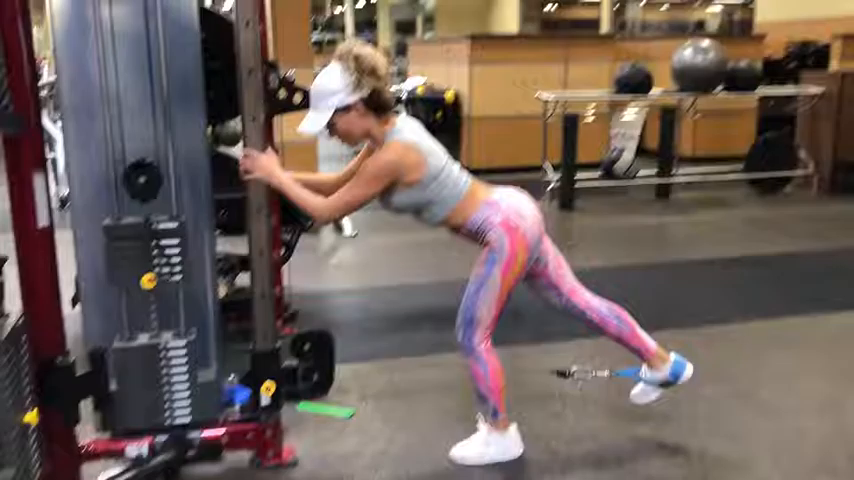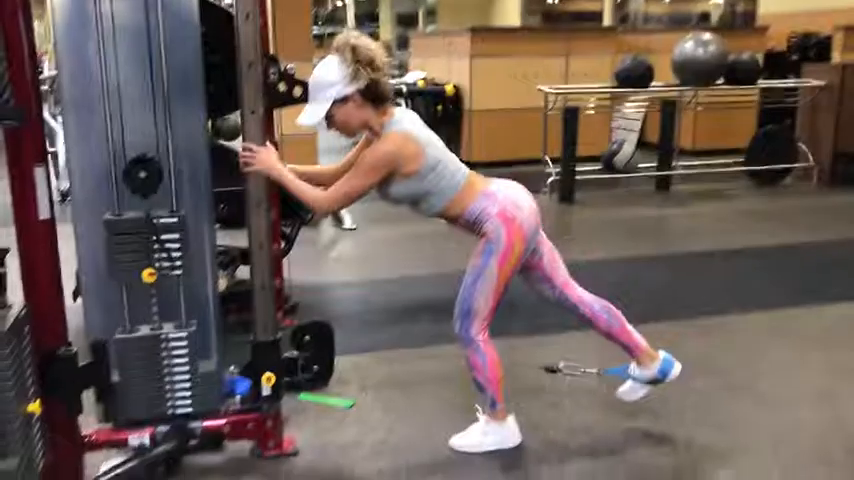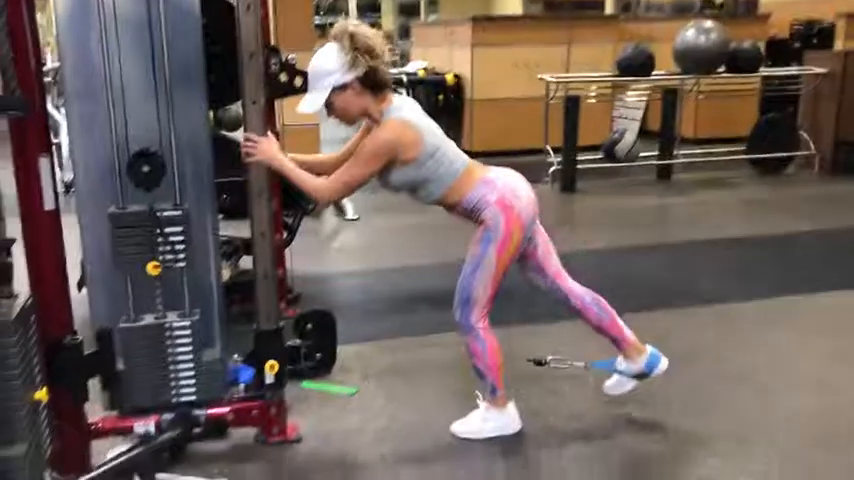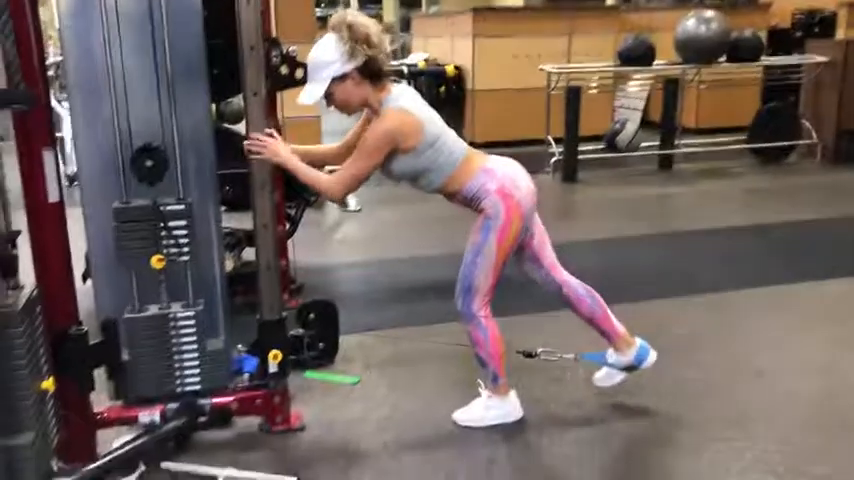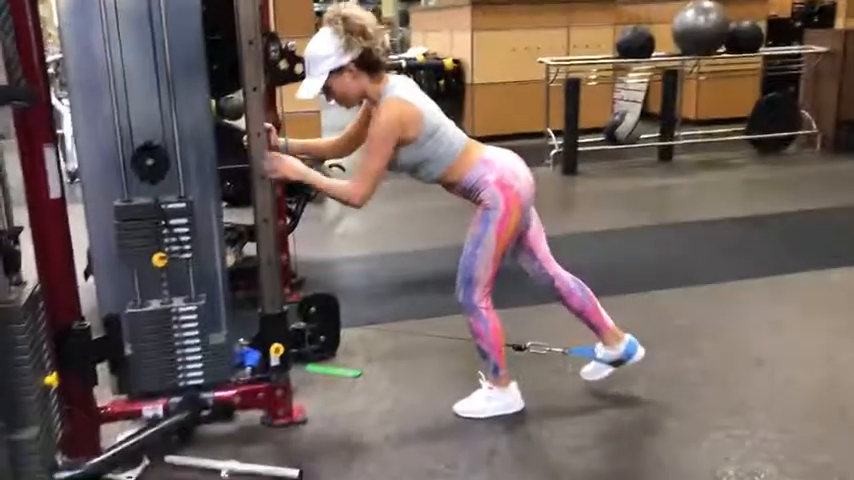
dt=0.1s
person 1, frame 1
left shoulder: (391, 155)
right shoulder: (391, 132)
left elbow: (328, 210)
right elbow: (341, 182)
left wrist: (277, 178)
right wrist: (285, 175)
left hip: (505, 231)
right hip: (512, 214)
left knee: (472, 338)
right knee: (576, 301)
left ankle: (501, 435)
right ankle: (661, 364)
person 1, frame 2
left shoulder: (389, 146)
right shoulder: (388, 123)
left elbow: (326, 202)
right elbow: (339, 173)
left wrist: (277, 171)
right wrist: (284, 168)
left hip: (501, 222)
right hip: (508, 205)
left knee: (469, 328)
right knee: (568, 294)
left ankle: (499, 424)
right ankle: (650, 362)
person 1, frame 3
left shoulder: (389, 133)
right shoulder: (386, 111)
left elbow: (329, 191)
right elbow: (339, 162)
left wrist: (279, 162)
right wrist: (284, 157)
left hip: (500, 209)
right hip: (507, 196)
left knee: (470, 316)
right knee: (560, 285)
left ankle: (500, 411)
right ankle: (637, 355)
person 1, frame 4
left shoulder: (389, 123)
right shoulder: (386, 101)
left elbow: (335, 188)
right elbow: (340, 153)
left wrist: (286, 159)
right wrist: (287, 149)
left hip: (499, 197)
right hip: (504, 185)
left knee: (471, 304)
right knee: (554, 276)
left ankle: (501, 399)
right ankle: (627, 348)
person 1, frame 5
left shoulder: (389, 114)
right shoulder: (383, 94)
left elbow: (357, 193)
right elbow: (341, 146)
left wrist: (299, 172)
right wrist: (283, 144)
left hip: (498, 188)
right hip: (503, 177)
left knee: (472, 296)
right knee: (546, 271)
left ankle: (502, 390)
right ankle: (615, 344)
